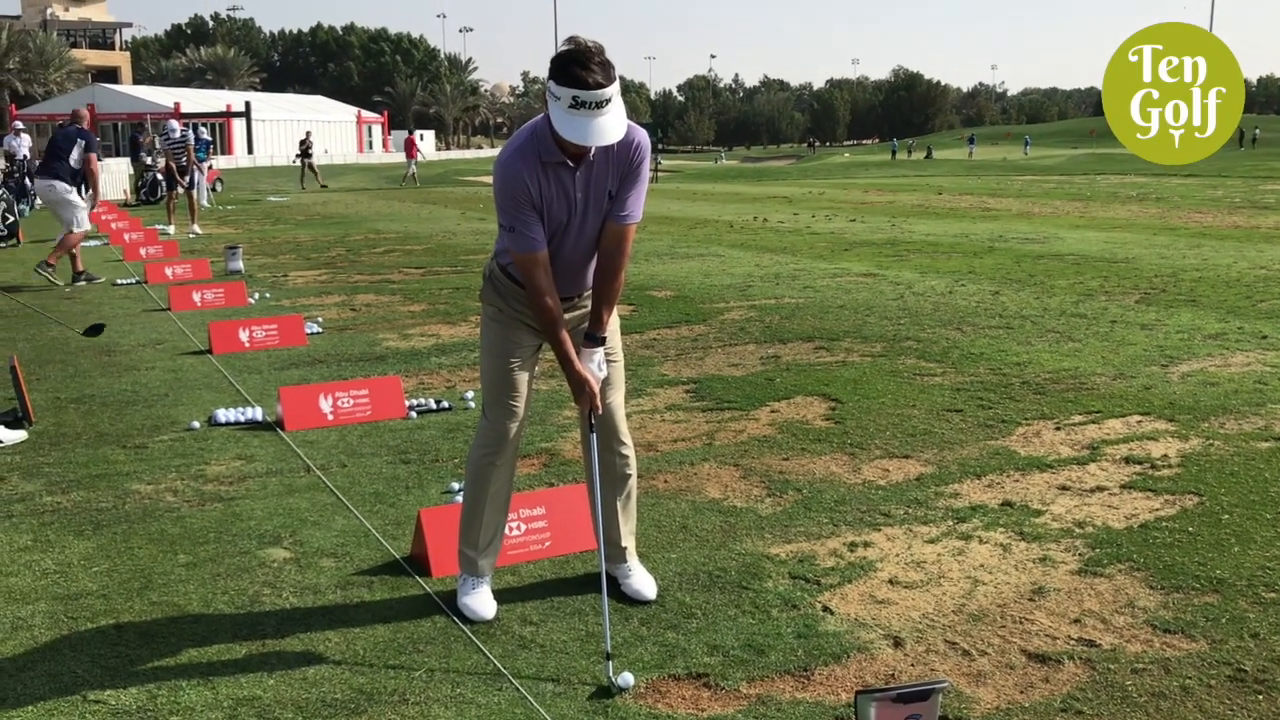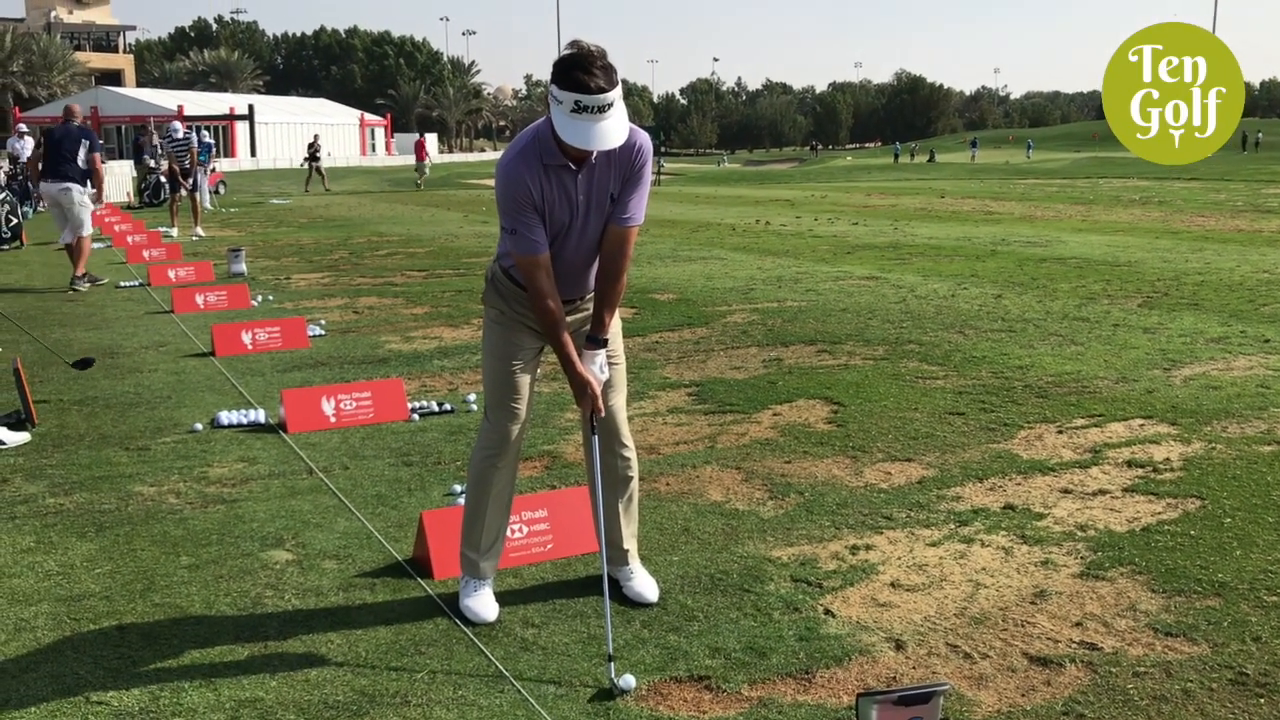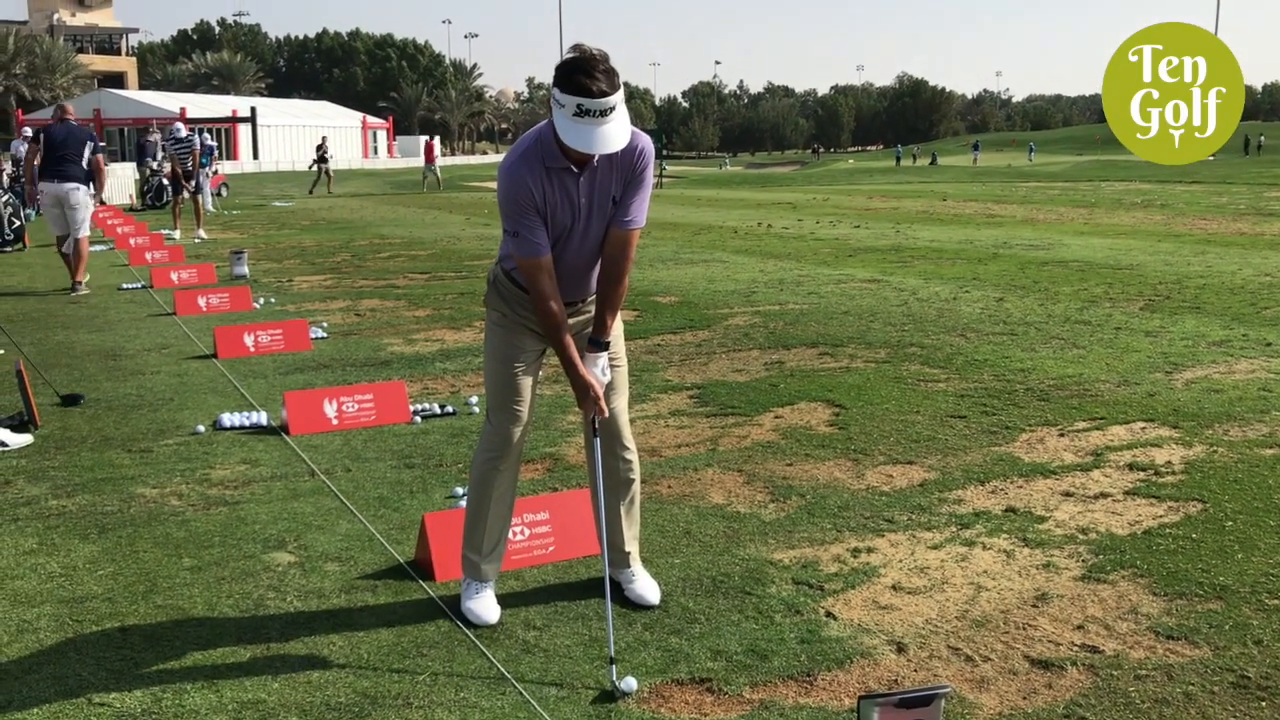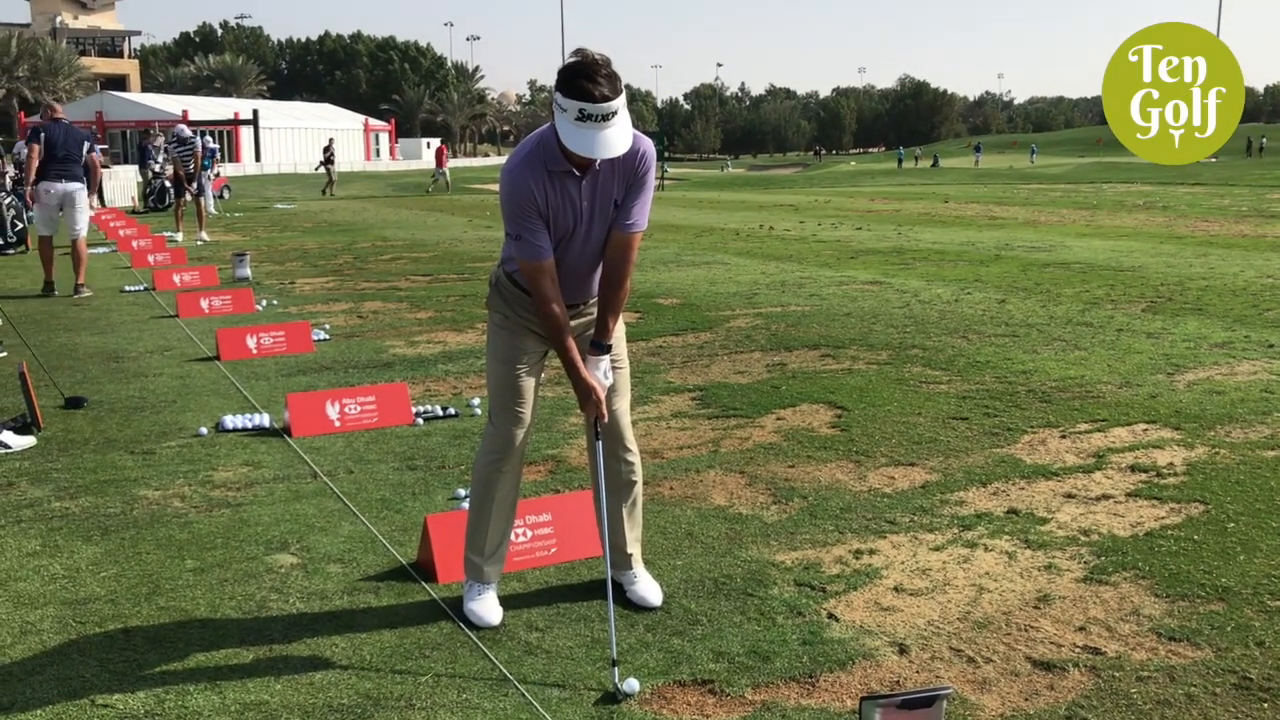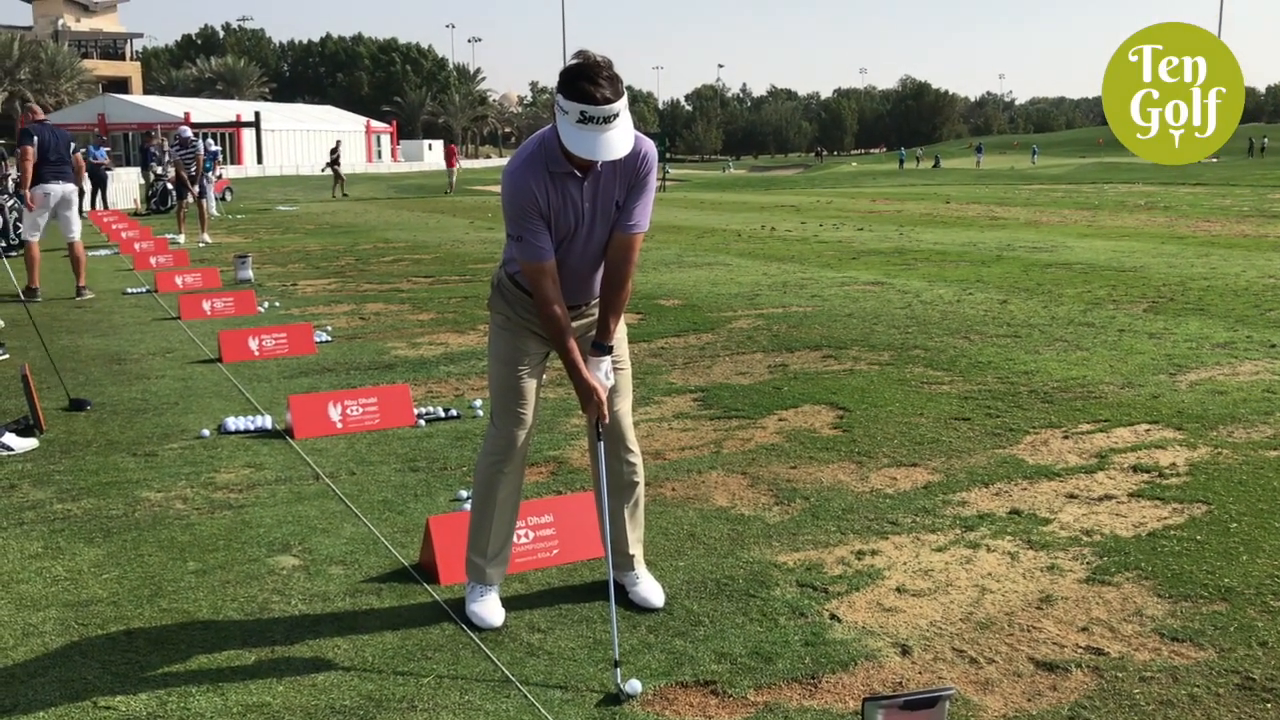
dt=0.2s
person 1, frame 1
left shoulder: (631, 145)
right shoulder: (516, 164)
left elbow: (614, 251)
right elbow: (537, 278)
left wrist: (596, 339)
right wrist: (572, 365)
left hip: (590, 297)
right hip: (517, 300)
left knee: (613, 429)
right knee: (500, 431)
left ankle: (621, 555)
right ankle: (475, 571)
person 1, frame 2
left shoulder: (634, 148)
right shoulder: (518, 167)
left elbow: (616, 253)
right elbow: (539, 281)
left wrist: (598, 342)
right wrist: (573, 368)
left hip: (593, 300)
right hip: (519, 303)
left knee: (615, 432)
right knee: (503, 433)
left ankle: (624, 558)
right ankle: (478, 573)
person 1, frame 3
left shoulder: (636, 151)
right shoulder: (520, 170)
left elbow: (618, 256)
right elbow: (541, 284)
left wrist: (600, 345)
right wrist: (575, 370)
left hip: (594, 302)
right hip: (521, 305)
left knee: (617, 434)
right knee: (504, 435)
left ankle: (625, 561)
right ankle: (479, 575)
person 1, frame 4
left shoulder: (637, 154)
right shoulder: (523, 173)
left elbow: (620, 259)
right elbow: (543, 287)
left wrist: (602, 348)
right wrist: (577, 373)
left hip: (596, 304)
right hip: (523, 307)
left knee: (618, 435)
right knee: (506, 437)
left ankle: (627, 562)
right ankle: (481, 577)
person 1, frame 5
left shoulder: (639, 156)
right shoulder: (525, 174)
left elbow: (621, 261)
right elbow: (545, 289)
left wrist: (604, 349)
right wrist: (580, 374)
left hip: (597, 306)
right hip: (525, 309)
left knee: (620, 436)
right knee: (508, 438)
left ankle: (630, 563)
right ankle: (484, 578)
person 2, frame 1
left shoulder: (58, 133)
right shoulder: (87, 136)
right elbow: (92, 168)
right wrist: (95, 196)
left hip: (42, 182)
right hip: (60, 184)
left knee: (72, 228)
right knee: (81, 229)
left ankle: (79, 273)
right ankle: (48, 264)
person 2, frame 2
left shoulder: (49, 132)
right shoulder: (88, 134)
left elbow: (32, 161)
right elbow: (97, 167)
left wrist: (37, 184)
right wrist: (100, 193)
left hip: (46, 185)
right hip: (71, 186)
left knee: (70, 232)
right knee: (84, 233)
left ankle: (83, 275)
right ankle: (77, 277)
person 2, frame 3
left shoulder: (44, 130)
right shoulder: (88, 134)
left elbow: (30, 158)
right elbow: (100, 167)
left wrist: (29, 186)
right wrist: (99, 193)
left hip: (47, 186)
right hip: (75, 186)
left knee: (61, 235)
right knee: (80, 235)
left ankle: (76, 277)
right ankle: (77, 282)
person 2, frame 4
left shoulder: (40, 129)
right shoulder: (82, 134)
left elbow: (32, 157)
right elbow: (95, 165)
left wrist: (29, 186)
right wrist: (92, 192)
left hip: (48, 185)
right hip: (76, 186)
left knee: (45, 235)
right knee: (78, 237)
left ankle: (49, 283)
right ankle: (80, 285)
person 2, frame 5
left shoulder: (28, 131)
right shoulder: (65, 134)
left elbow: (27, 160)
right elbow: (80, 165)
left wrist: (25, 190)
right wrist: (77, 188)
left hip: (43, 188)
right hip: (68, 187)
left knee: (31, 239)
right knee: (74, 239)
left ankle: (33, 289)
right ankle: (81, 287)
